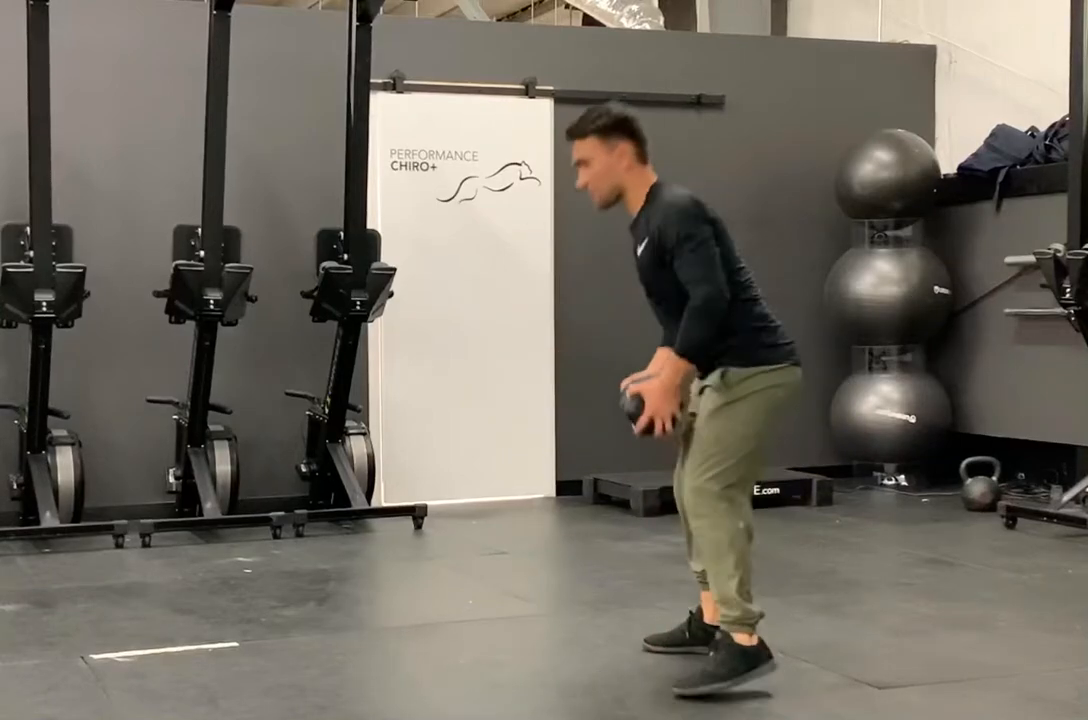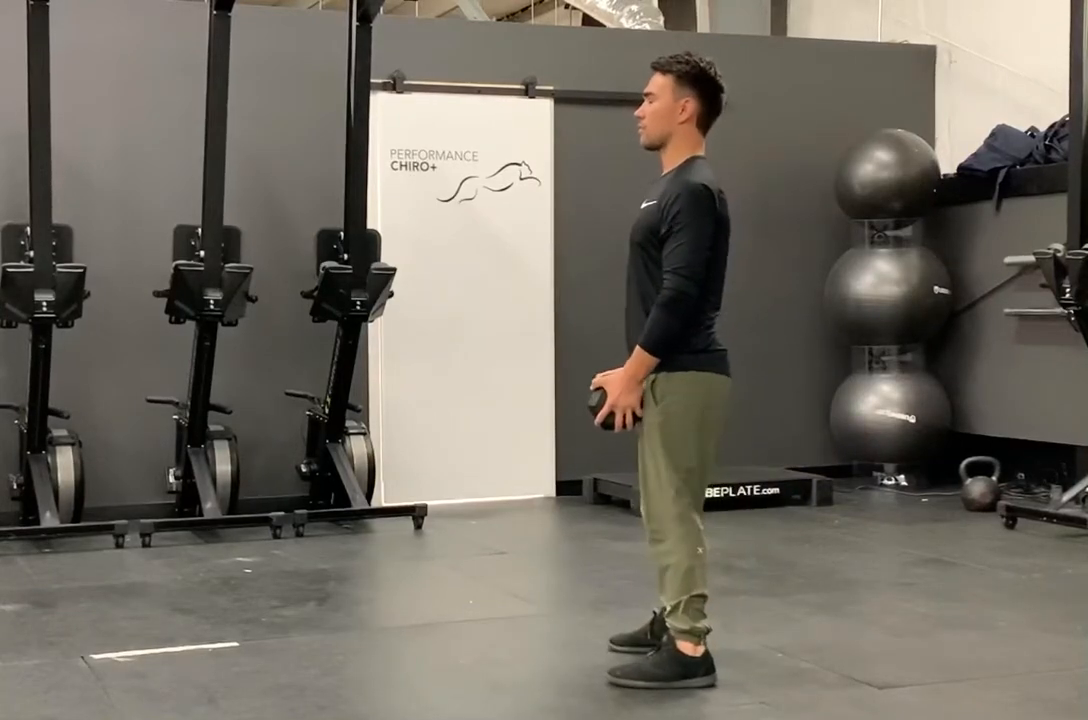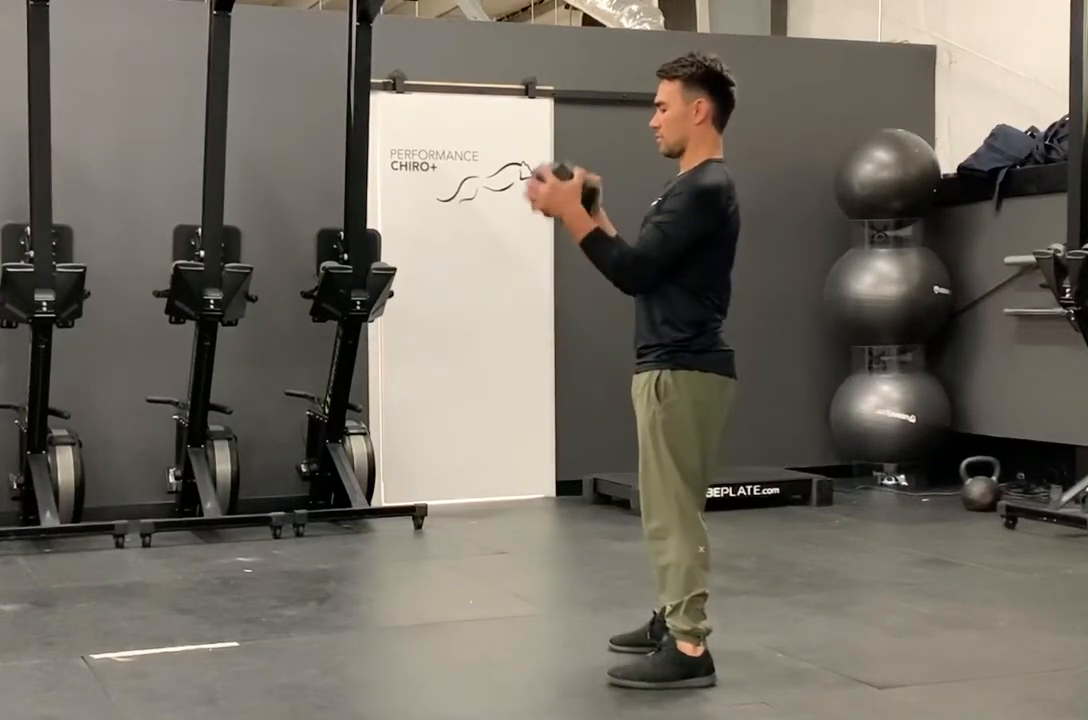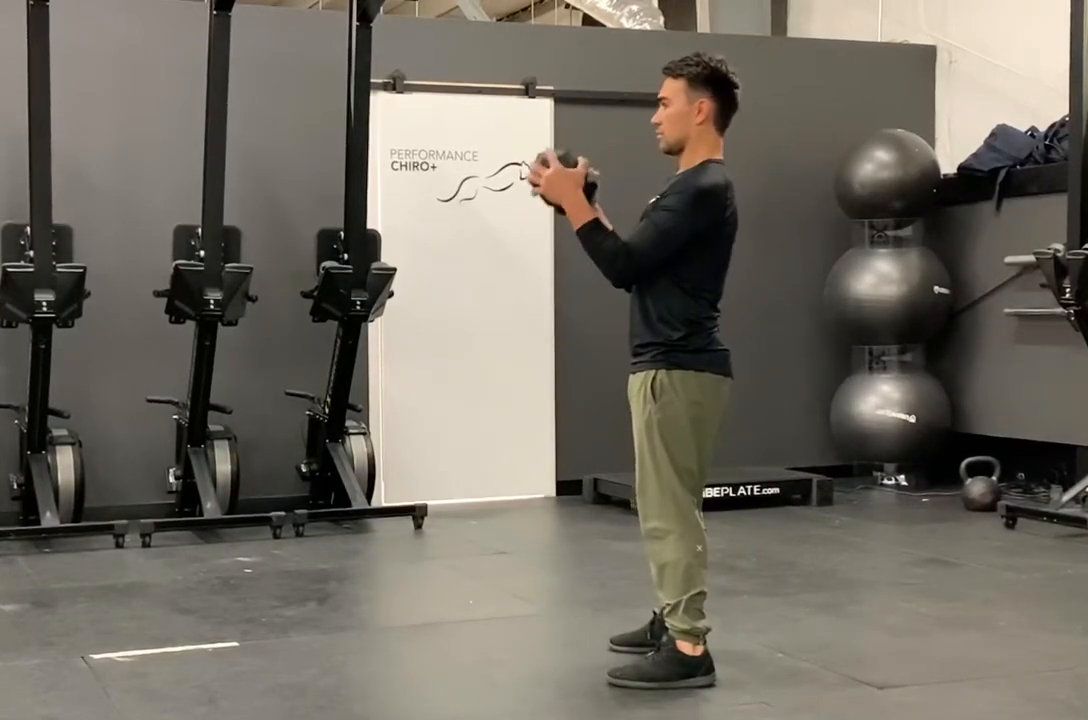
dt=1s
person 1, frame 1
left shoulder: (676, 211)
right shoulder: (645, 222)
left elbow: (712, 301)
left wrist: (669, 384)
right wrist: (658, 370)
left hip: (755, 367)
right hip: (726, 368)
left knee: (709, 493)
right knee: (697, 487)
left ankle: (743, 642)
right ankle: (712, 617)
person 1, frame 2
left shoulder: (694, 190)
right shoulder: (673, 186)
left elbow: (680, 298)
left wrist: (631, 375)
right wrist: (635, 370)
left hip: (682, 375)
right hip: (670, 372)
left knee: (671, 509)
right knee: (665, 506)
left ankle: (688, 649)
right ankle: (673, 620)
person 1, frame 3
left shoulder: (704, 189)
right shoulder: (693, 186)
left elbow: (634, 270)
right elbow: (642, 264)
left wrist: (570, 215)
right wrist: (586, 214)
left hip: (683, 371)
right hip: (671, 366)
left knee: (674, 510)
right knee: (667, 508)
left ankle: (688, 649)
right ankle: (674, 621)
person 1, frame 4
left shoulder: (703, 188)
right shoulder: (691, 184)
left elbow: (628, 267)
right elbow: (641, 262)
left wrist: (571, 204)
right wrist: (582, 202)
left hip: (677, 369)
right hip: (667, 363)
left knee: (670, 509)
right knee: (665, 506)
left ankle: (687, 648)
right ankle: (673, 620)
